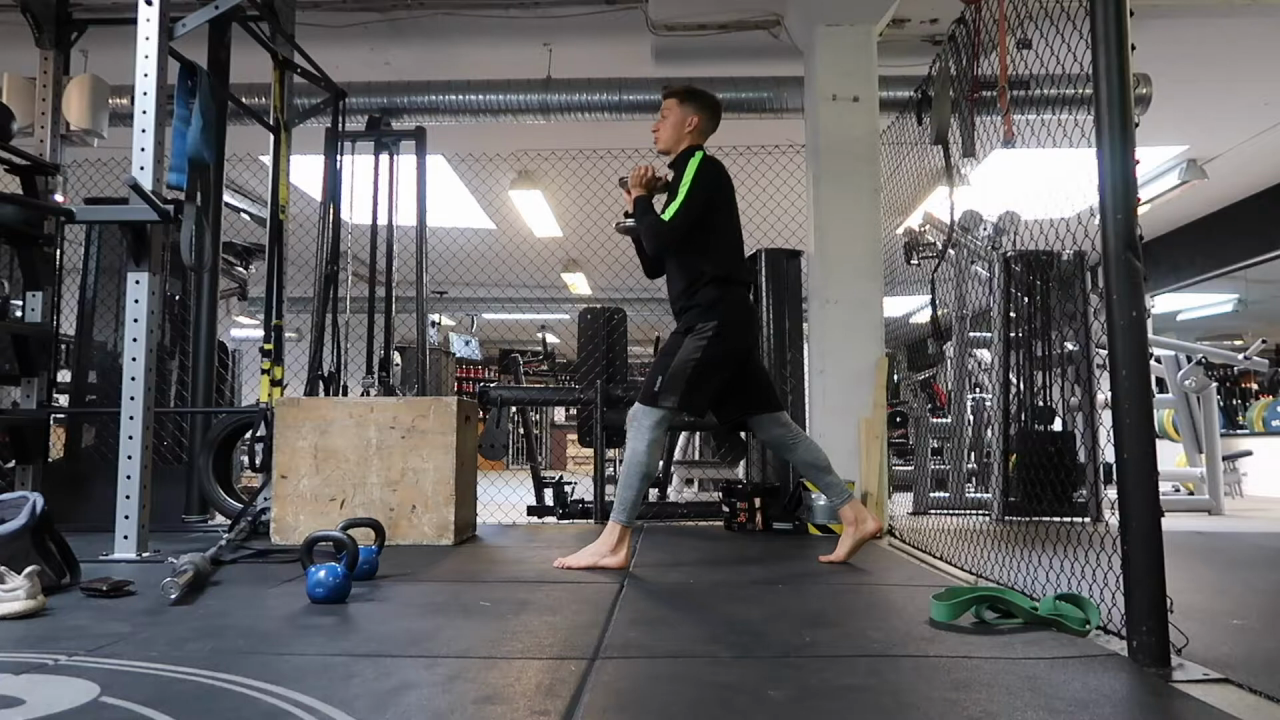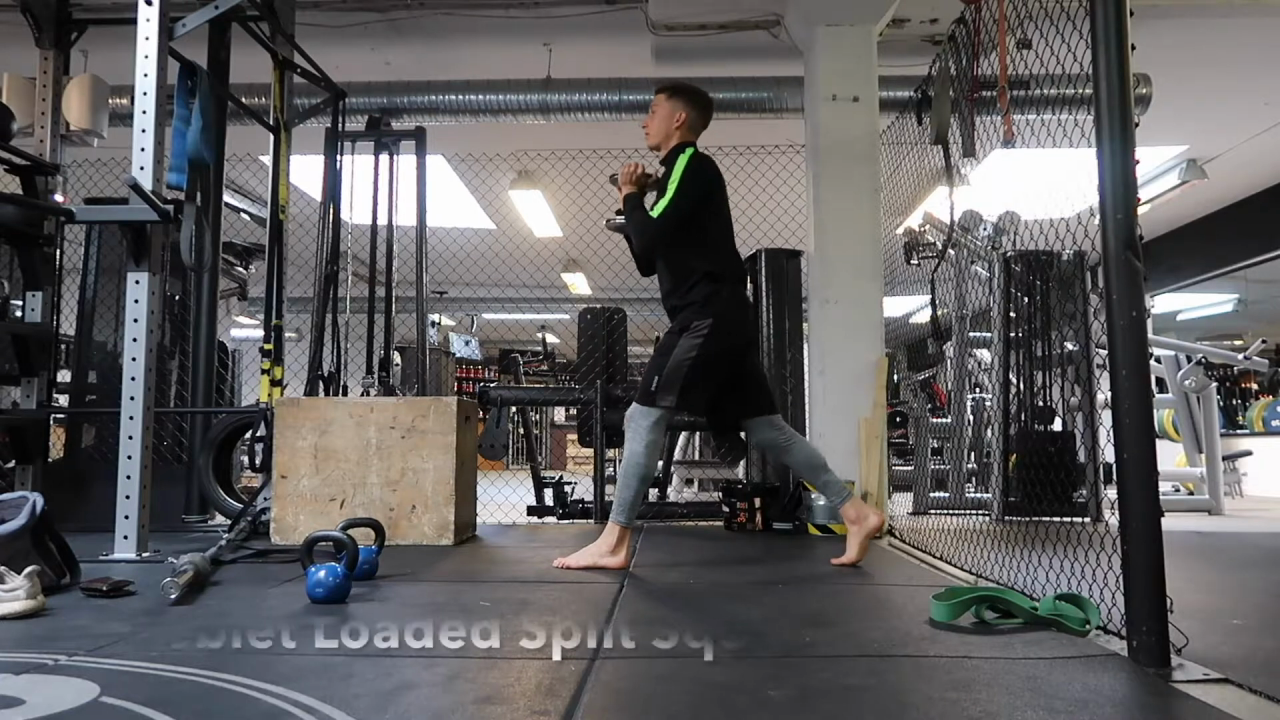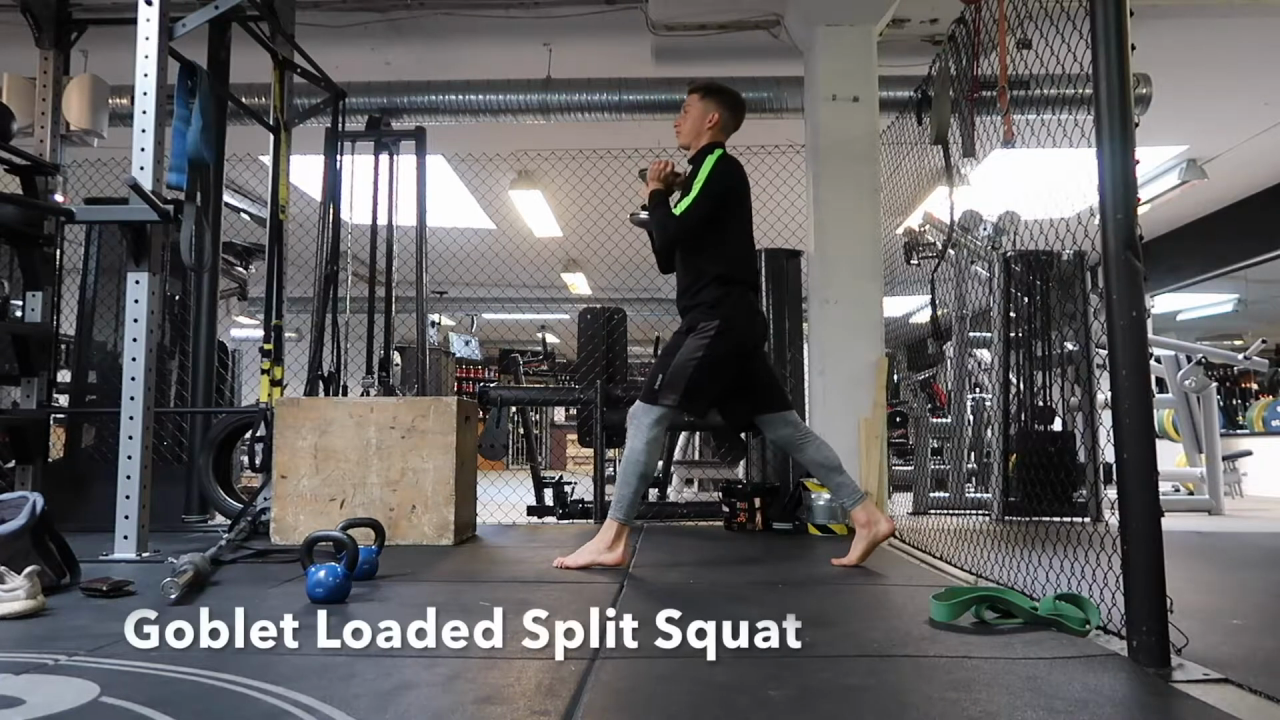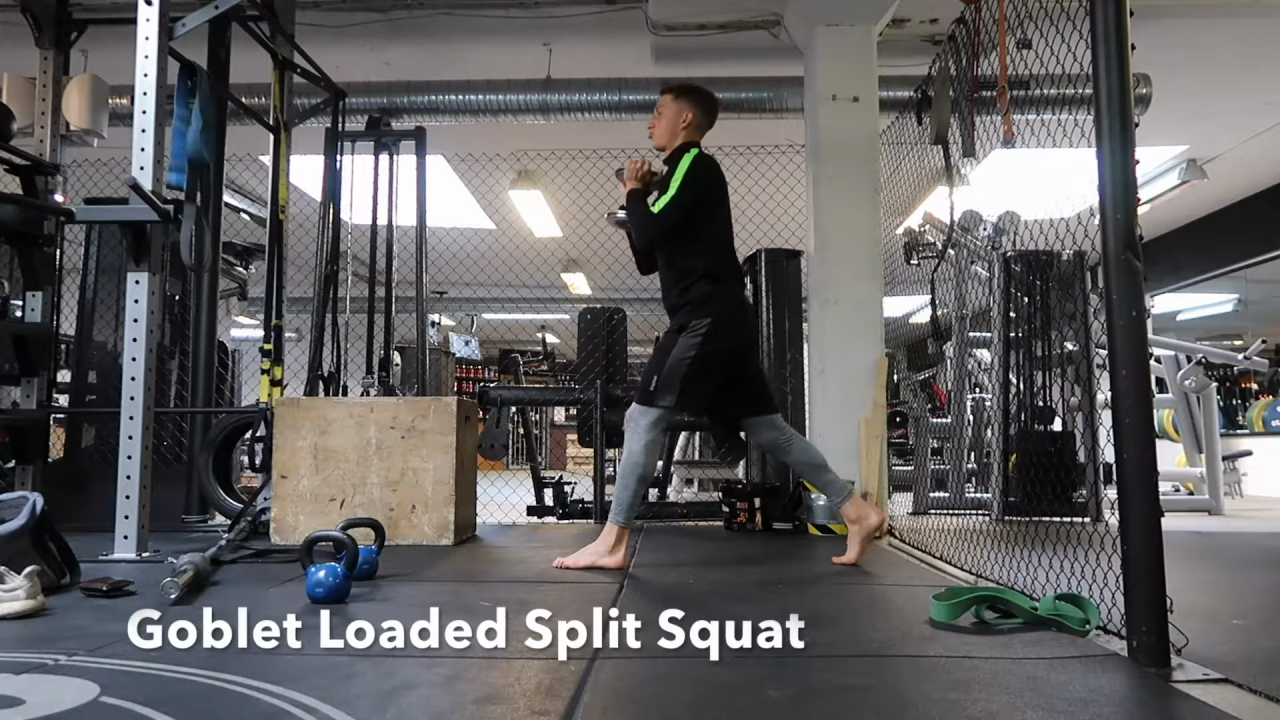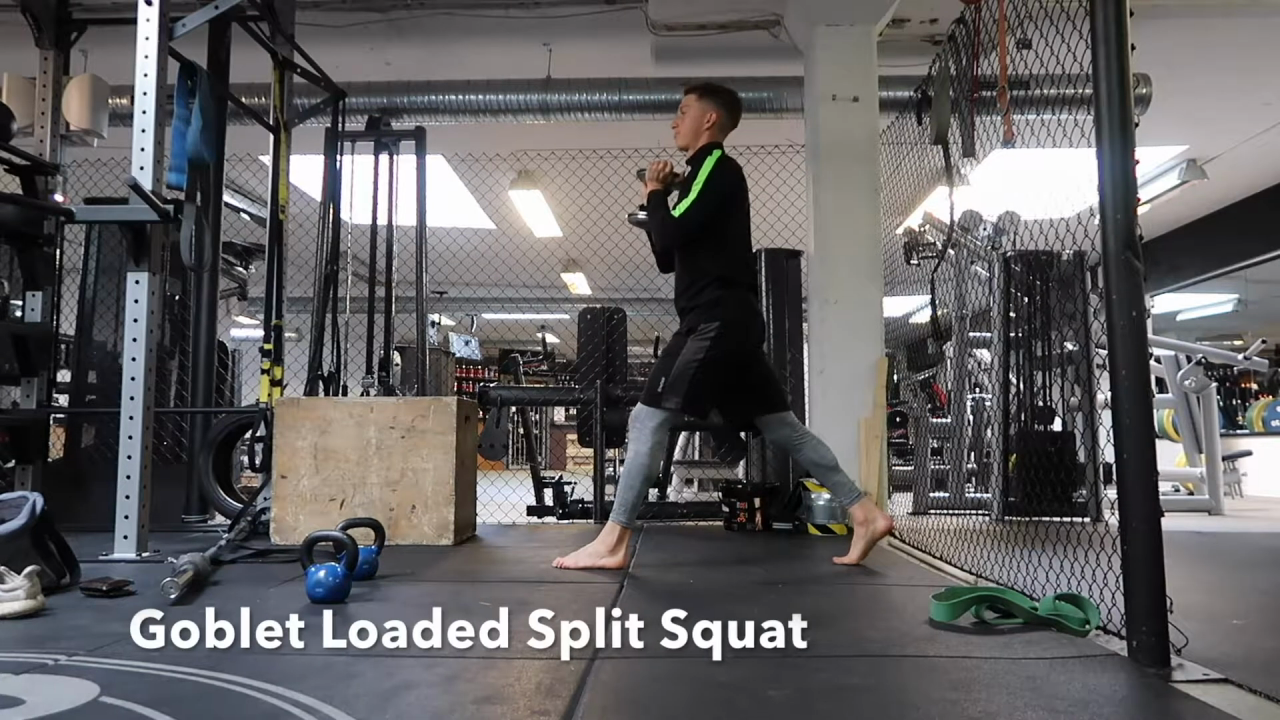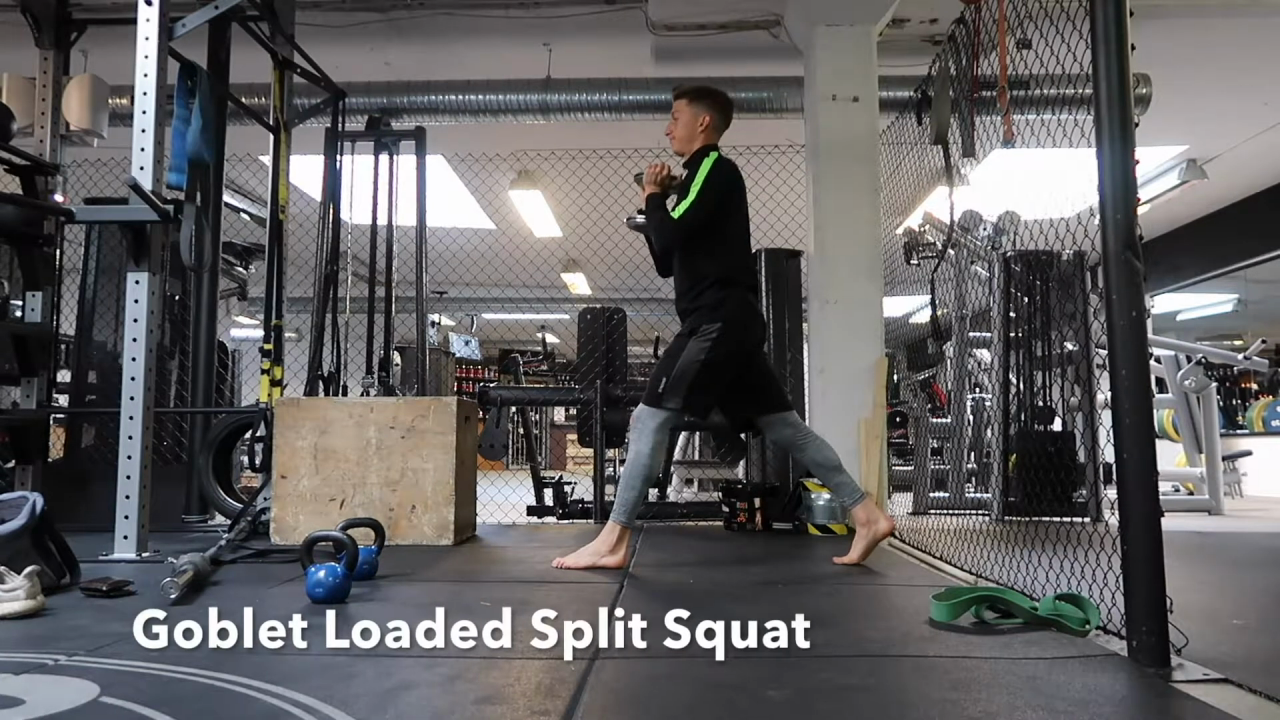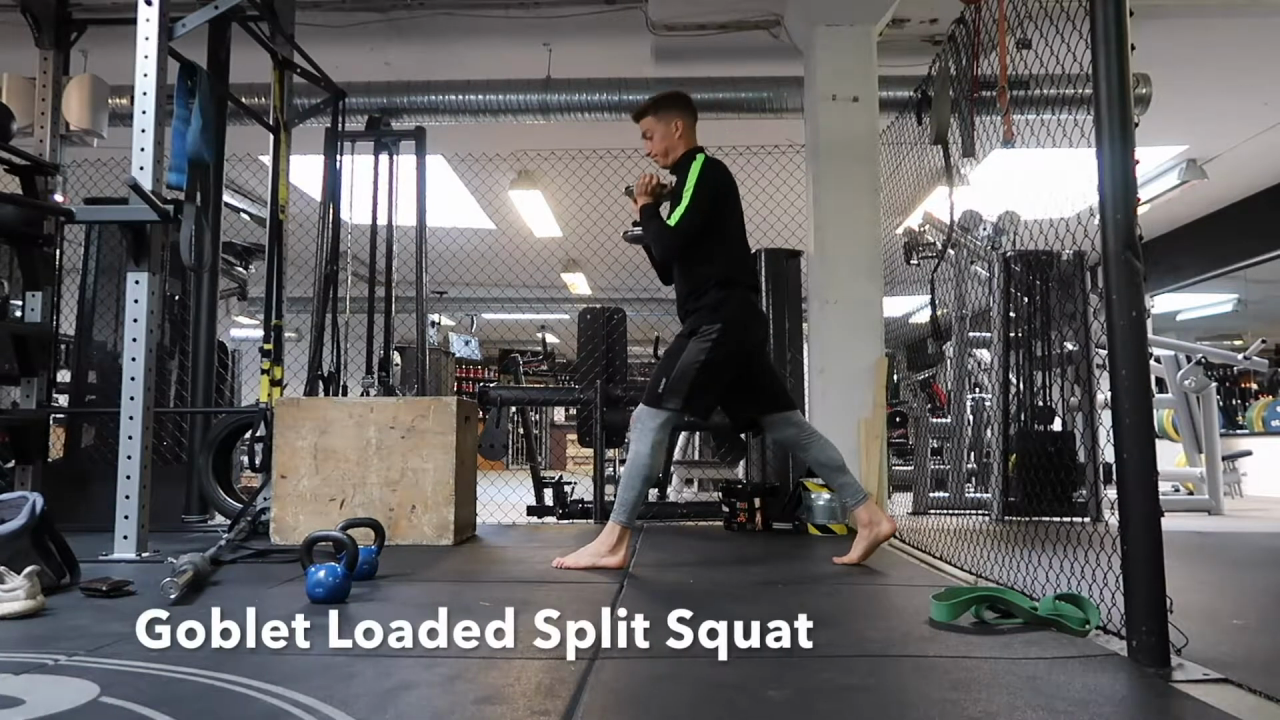
dt=0.5s
person 1, frame 1
left shoulder: (700, 168)
right shoulder: (689, 177)
left elbow: (661, 240)
right elbow: (656, 264)
left wrist: (641, 199)
right wrist: (638, 208)
left hip: (713, 318)
right hip: (722, 320)
left knee: (646, 417)
right knee: (773, 425)
left ankle: (613, 542)
right ankle: (855, 515)
person 1, frame 2
left shoulder: (690, 164)
right shoulder: (681, 173)
left elbow: (649, 239)
right elbow: (648, 261)
left wrist: (630, 198)
right wrist: (633, 205)
left hip: (707, 316)
right hip: (721, 317)
left knee: (644, 418)
right knee: (766, 427)
left ankle: (614, 544)
right ankle: (855, 512)
person 1, frame 3
left shoulder: (718, 167)
right shoulder: (708, 175)
left elbow: (671, 235)
right elbow: (669, 258)
left wrist: (658, 194)
right wrist: (659, 200)
left hip: (718, 319)
right hip: (732, 320)
left knee: (647, 416)
right knee: (784, 425)
left ankle: (611, 541)
right ankle: (867, 517)
person 1, frame 4
left shoulder: (695, 165)
right shoulder: (684, 174)
left elbow: (650, 231)
right elbow: (647, 260)
left wrist: (635, 192)
right wrist: (637, 200)
left hip: (707, 317)
right hip: (720, 318)
left knee: (644, 417)
right knee: (768, 427)
left ankle: (613, 543)
right ankle: (857, 512)
person 1, frame 5
left shoulder: (717, 167)
right shoulder: (706, 175)
left elbow: (671, 235)
right elbow: (669, 257)
left wrist: (655, 193)
right wrist: (658, 199)
left hip: (717, 319)
right hip: (730, 320)
left knee: (649, 419)
right knee: (782, 426)
left ankle: (612, 543)
right ankle: (866, 514)
person 1, frame 6
left shoulder: (714, 170)
right shoulder: (702, 178)
left elbow: (669, 238)
right elbow: (666, 262)
left wrist: (653, 197)
right wrist: (657, 202)
left hip: (719, 319)
right hip: (730, 321)
left knee: (650, 419)
right knee: (784, 425)
left ankle: (612, 543)
right ankle: (867, 515)
person 1, frame 7
left shoulder: (704, 171)
right shoulder: (694, 180)
left elbow: (669, 245)
right elbow: (670, 269)
left wrist: (647, 207)
right wrist: (647, 215)
left hip: (720, 319)
right hip: (733, 320)
left knee: (650, 418)
right knee: (788, 425)
left ankle: (613, 542)
right ankle: (869, 516)
